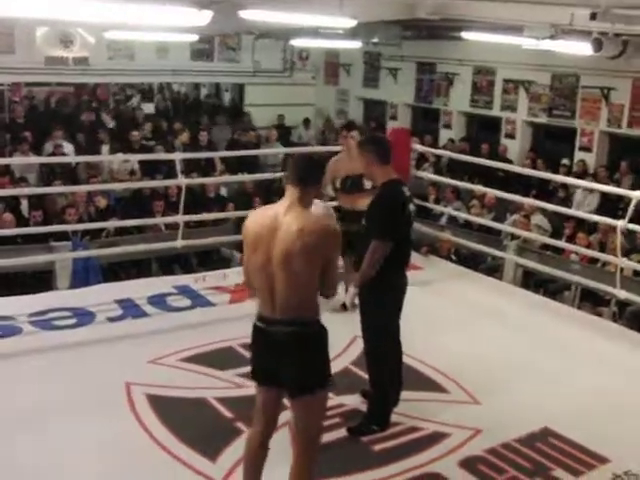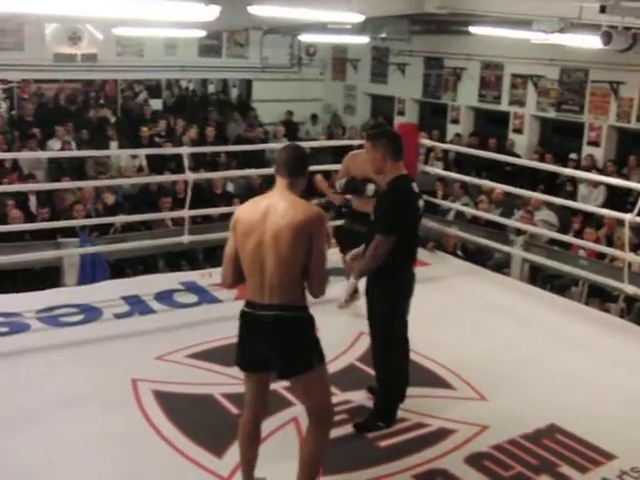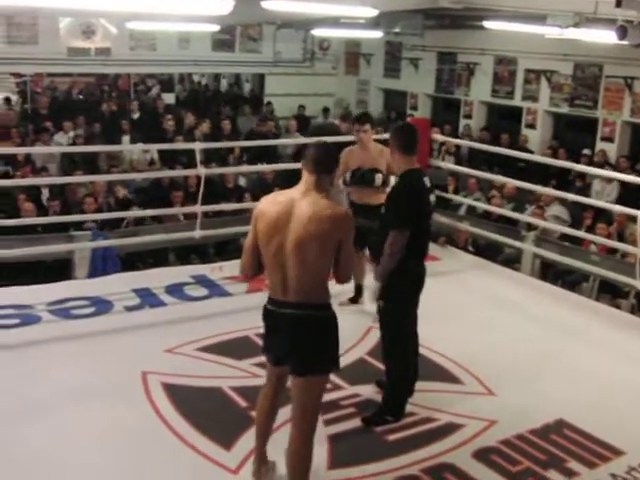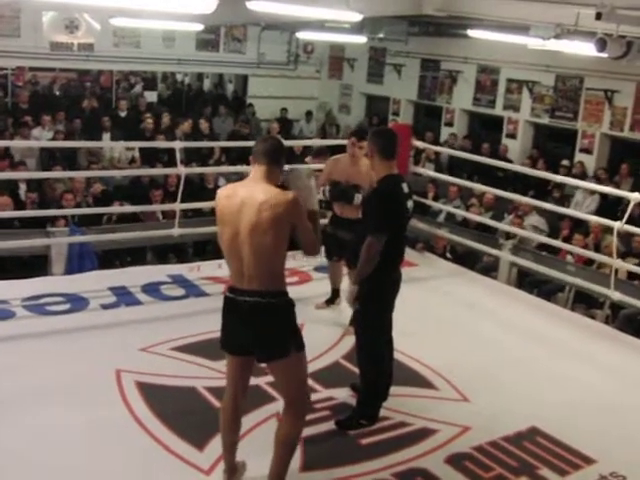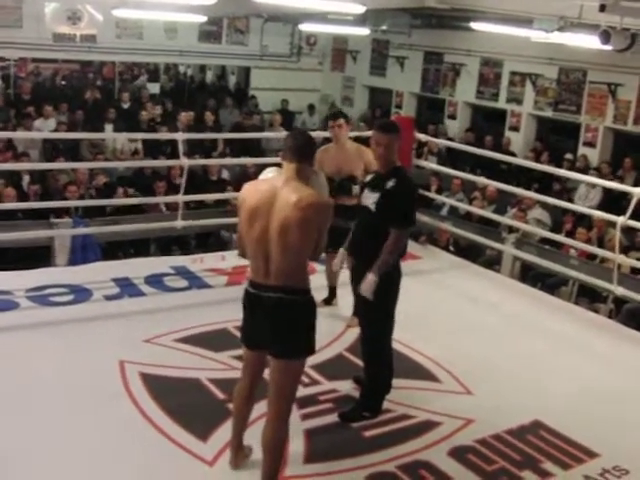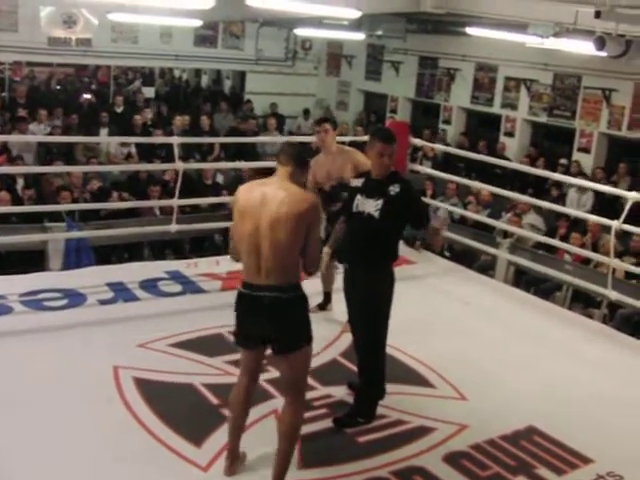
dt=0.7s
person 1, frame 1
left shoulder: (253, 220)
right shoulder: (324, 230)
right elbow: (327, 290)
left hip: (264, 334)
right hip: (303, 338)
left knee: (264, 418)
right knee: (305, 444)
person 1, frame 2
left shoulder: (243, 212)
right shoulder: (312, 216)
left elbow: (229, 279)
right elbow: (317, 289)
left hip: (251, 320)
right hip: (291, 323)
left knee: (253, 410)
right knee: (321, 417)
person 1, frame 3
left shoulder: (265, 206)
right shoulder: (337, 217)
left elbow: (248, 271)
right elbow: (343, 275)
left hip: (275, 314)
right hip: (313, 320)
left knee: (273, 385)
right knee: (304, 420)
person 1, frame 4
left shoulder: (223, 195)
right shoulder: (287, 200)
right elbow: (312, 248)
right wrist: (309, 205)
left hip: (234, 303)
right hip: (271, 308)
left knee: (234, 393)
right knee: (296, 403)
person 1, frame 5
left shoulder: (248, 191)
right shoulder: (317, 203)
left elbow: (242, 250)
right elbow: (314, 255)
left hip: (255, 297)
right hip: (292, 304)
left knee: (249, 377)
right knee: (279, 405)
left ankle: (236, 451)
person 1, frame 6
left shoulder: (243, 192)
right shoulder: (307, 202)
left elbow: (235, 252)
right elbow: (310, 268)
left hip: (248, 298)
right hip: (286, 302)
left knee: (247, 377)
right knee: (294, 394)
person 2, frame 1
left shoulder: (384, 199)
right shoulder: (400, 190)
left elbow: (378, 250)
left wrist: (357, 284)
left hip: (380, 284)
right hip: (394, 279)
left knee: (378, 345)
right knee: (389, 339)
left ankle: (378, 415)
right ankle: (389, 392)
person 2, frame 2
left shoulder: (393, 194)
right shoulder: (409, 186)
left elbow: (382, 246)
left wrist: (355, 277)
right wrist: (362, 251)
left hip: (387, 280)
right hip: (401, 274)
left knee: (384, 343)
right knee: (396, 337)
left ankle: (385, 411)
right ankle: (396, 389)
person 2, frame 3
left shoulder: (403, 189)
right shoulder: (422, 181)
left elbow: (396, 241)
left wrist: (378, 278)
left hip: (399, 275)
right hip: (414, 269)
left knee: (394, 337)
right knee: (406, 330)
left ankle: (393, 405)
right ankle: (405, 383)
person 2, frame 4
left shoulder: (380, 194)
right shoulder: (402, 186)
left elbow: (373, 246)
left wrist: (355, 283)
left hip: (375, 279)
right hip: (390, 273)
left knee: (369, 341)
right knee: (381, 335)
left ankle: (367, 409)
right ankle: (379, 388)
person 2, frame 5
left shoulder: (402, 185)
right shoulder: (372, 178)
left elbow: (398, 237)
left wrist: (374, 273)
right wrist: (347, 250)
left hip: (381, 272)
right hip: (362, 264)
left knee: (376, 333)
right knee: (369, 329)
left ankle: (371, 400)
right ankle: (378, 379)
person 2, frame 6
left shoulder: (402, 190)
right shoulder: (357, 182)
left elbow: (424, 223)
right wrist: (330, 248)
left hip: (378, 274)
right hip: (352, 269)
left knee: (371, 337)
right knee: (360, 334)
left ankle: (365, 405)
right ankle: (371, 384)
person 3, frame 1
right shoulder: (335, 162)
right elbow: (327, 188)
left wrist: (369, 184)
right wrist: (335, 186)
right hip: (344, 216)
right knee: (347, 259)
right ankle: (348, 299)
person 3, frame 2
right shoulder: (352, 157)
right elbow: (339, 183)
left wrist: (375, 191)
right hip: (353, 214)
right knee: (347, 255)
right ankle: (353, 291)
person 3, frame 3
left shoulder: (385, 153)
right shoulder: (347, 154)
right elbow: (338, 182)
left wrist: (382, 181)
right wrist: (349, 181)
left hip: (378, 211)
right hip: (355, 209)
right knee: (357, 254)
right ankle: (358, 293)
person 3, frame 4
left shoulder: (371, 170)
right shoulder: (334, 162)
right elbow: (320, 188)
left wrist: (358, 198)
right wrist: (329, 192)
left hip: (358, 224)
right hip: (336, 219)
left knee: (355, 270)
right knee: (333, 260)
right ankle: (334, 296)
person 3, frame 5
left shoulder: (363, 153)
right shoulder: (323, 153)
left wrist: (355, 188)
right wrist: (328, 186)
left hip: (354, 212)
right hip: (331, 210)
right knee: (331, 254)
left ankle: (359, 309)
right ankle: (331, 295)
person 3, frame 6
left shoulder: (351, 155)
right shoulder: (315, 163)
right elbow: (311, 192)
right wrist: (322, 197)
right hip: (327, 216)
right knee: (326, 260)
right ankle: (326, 301)
